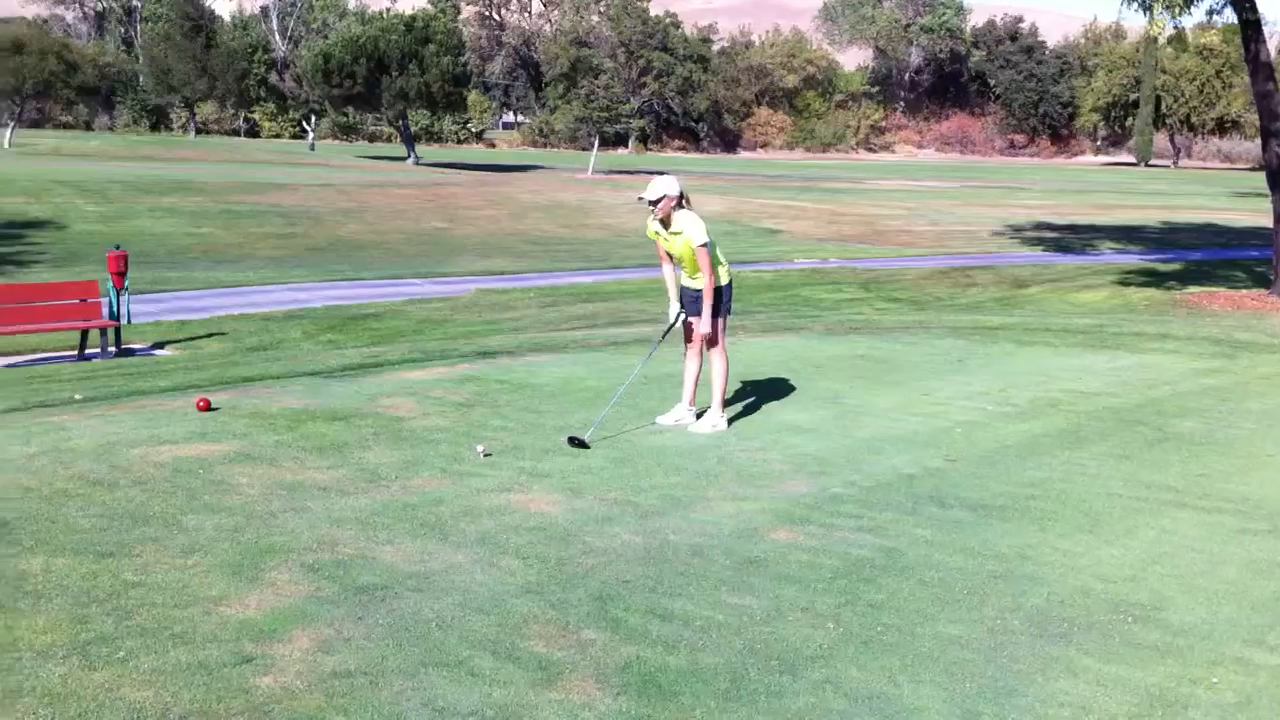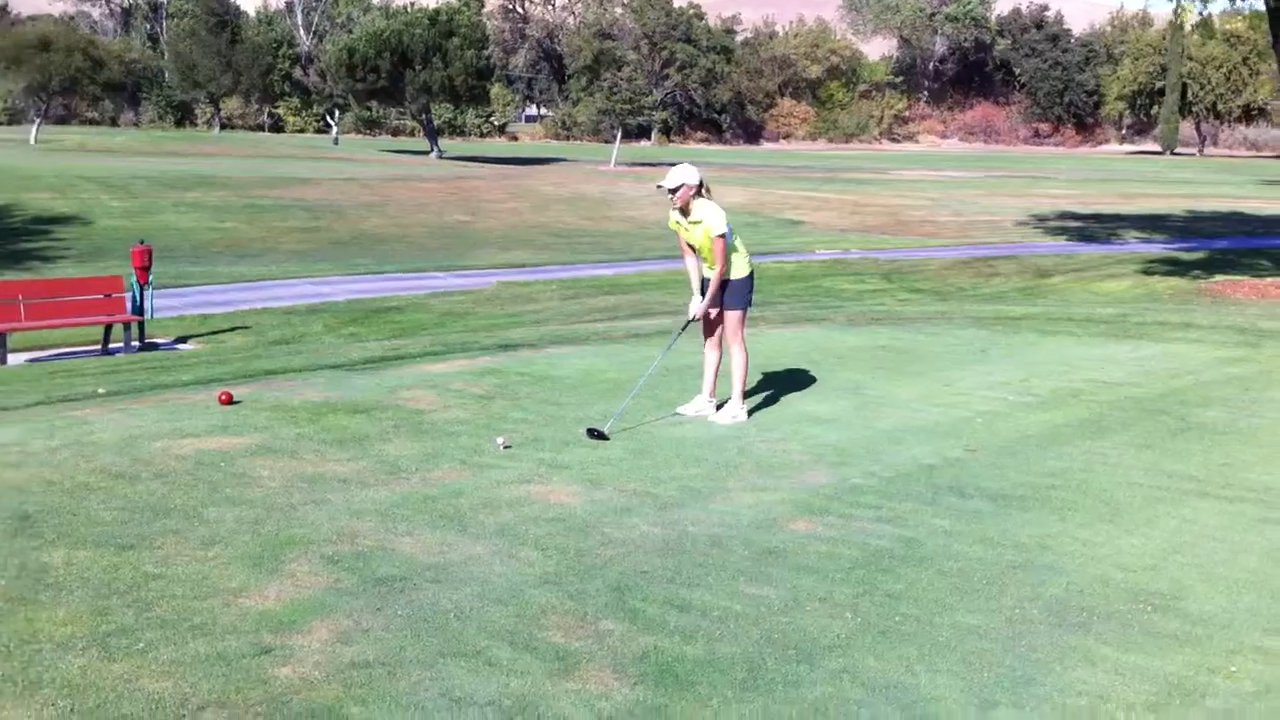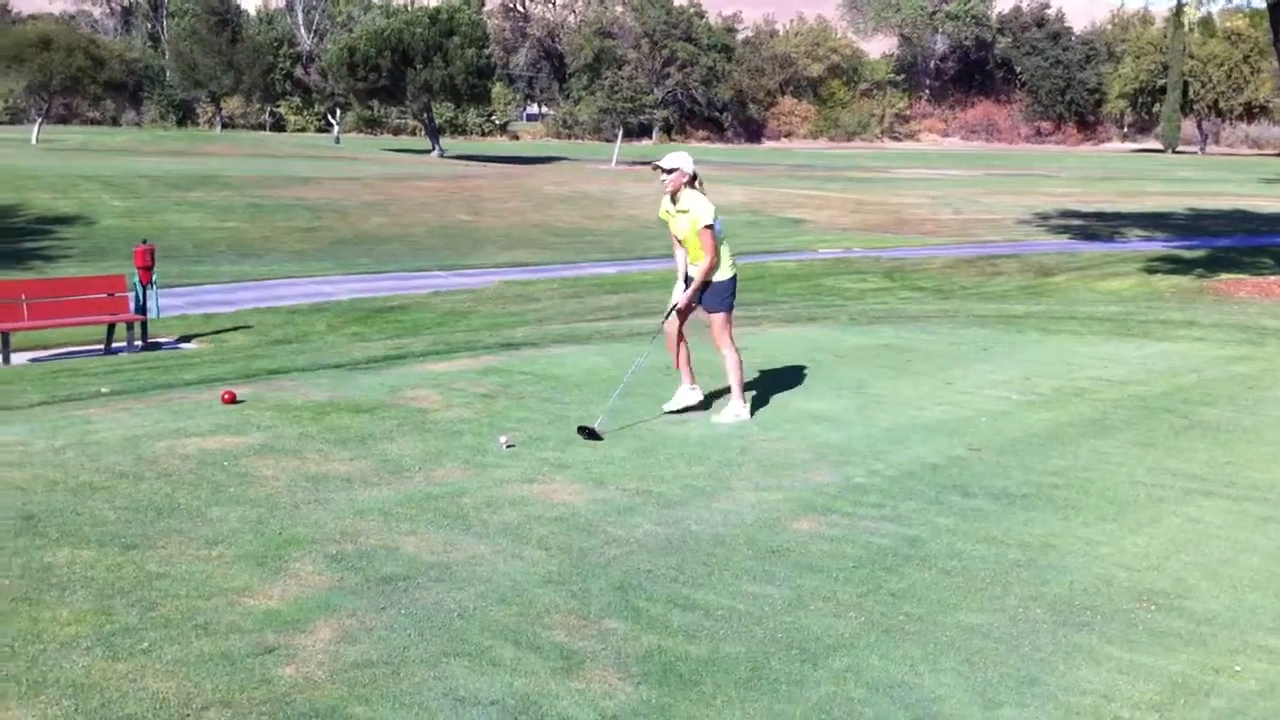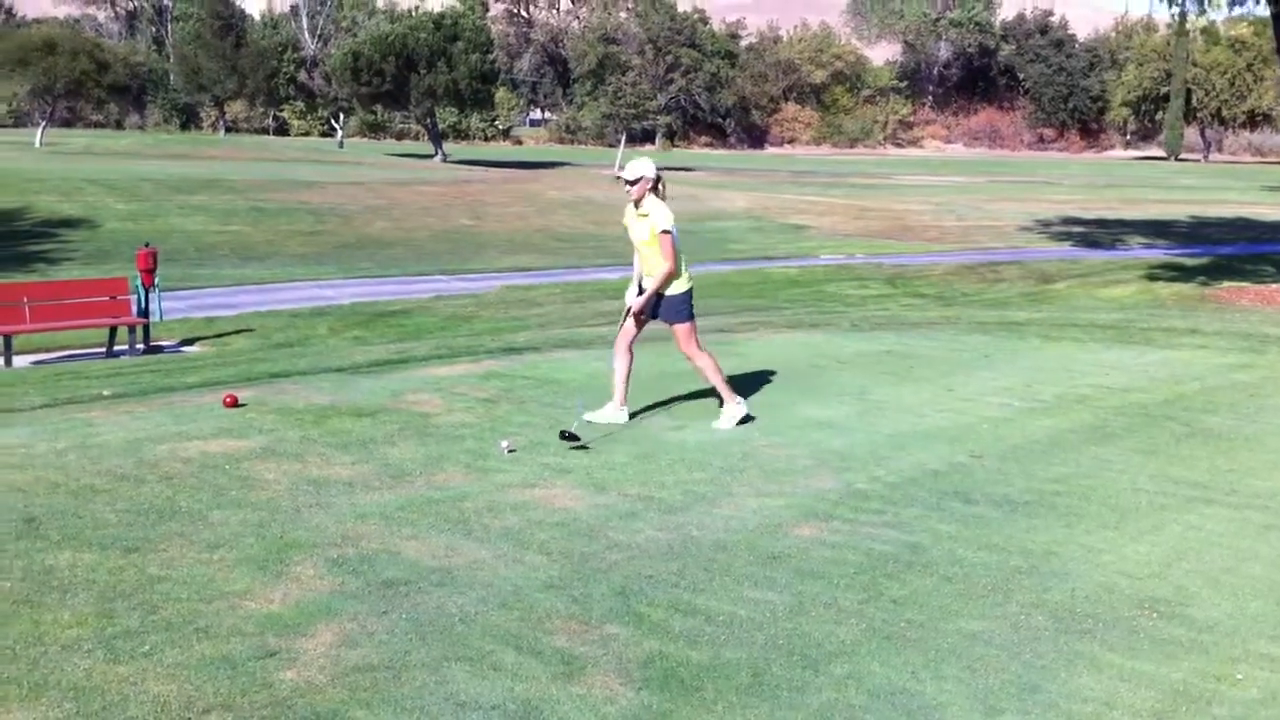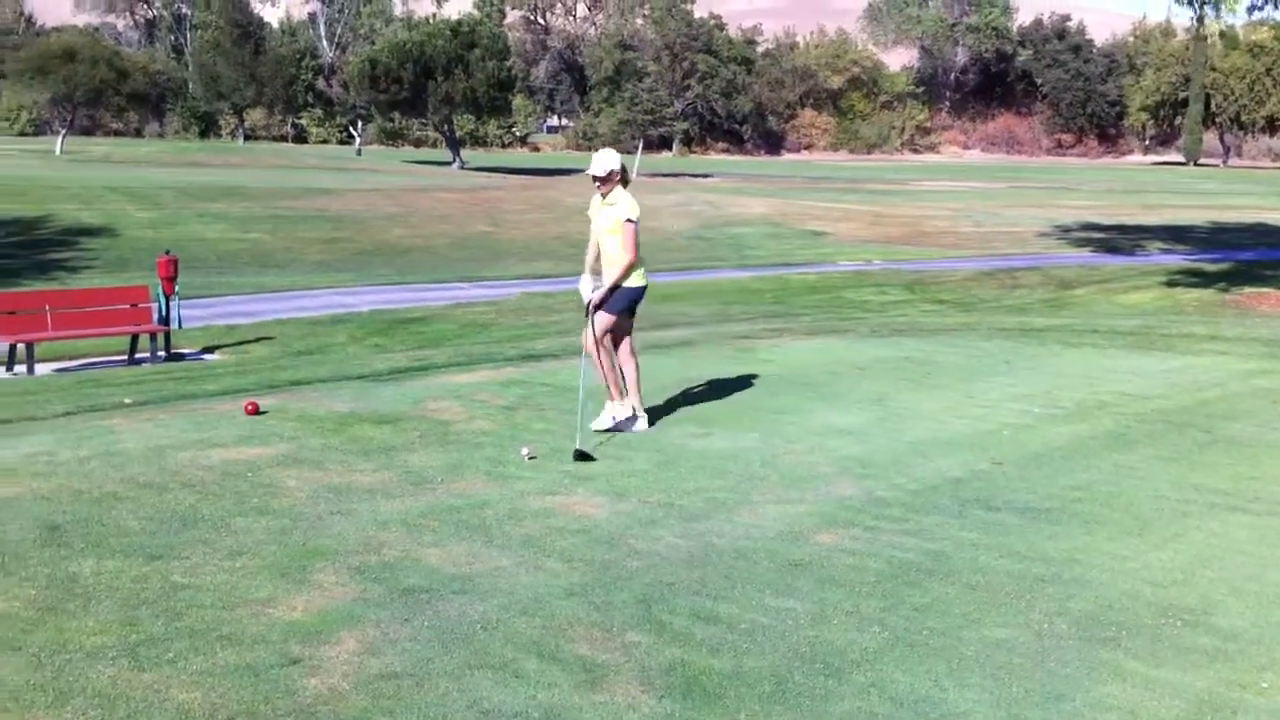
dt=0.3s
person 1, frame 1
left shoulder: (692, 226)
right shoulder: (655, 224)
left elbow: (709, 275)
right elbow: (667, 263)
left wrist: (706, 317)
right wrist: (673, 301)
left hip: (715, 284)
right hip: (689, 284)
left knee: (714, 346)
right knee: (692, 345)
left ankle: (717, 414)
right ankle: (686, 408)
person 1, frame 2
left shoulder: (712, 216)
right shoulder: (676, 215)
left elbow: (722, 265)
right elbow: (689, 255)
left wrist: (705, 302)
right wrist: (695, 294)
left hip: (736, 275)
right hip: (711, 275)
left knee: (733, 338)
right knee: (711, 337)
left ankle: (737, 405)
right ankle: (707, 399)
person 1, frame 3
left shoulder: (700, 208)
right shoulder: (667, 204)
left elbow: (711, 258)
left wrist: (690, 292)
right wrist: (680, 282)
left hip: (719, 276)
right hip: (694, 273)
left knee: (722, 340)
right knee: (672, 327)
left ankle: (739, 404)
right ankle: (689, 388)
person 1, frame 4
left shoulder: (660, 215)
right shoulder: (631, 211)
left elbow: (670, 266)
left wrist: (644, 297)
right wrist: (634, 286)
left hip: (674, 290)
right hip: (649, 288)
left knee: (690, 349)
right knee: (622, 339)
left ankle: (733, 403)
right ankle: (618, 406)
person 1, frame 5
left shoulder: (626, 205)
right shoulder: (597, 202)
left elbow: (630, 256)
right elbow: (594, 243)
left wrist: (604, 288)
right wrist: (587, 275)
left hip: (628, 284)
right hip: (612, 284)
left knee: (592, 339)
right knee: (623, 347)
left ankle: (619, 403)
right ankle: (635, 412)
